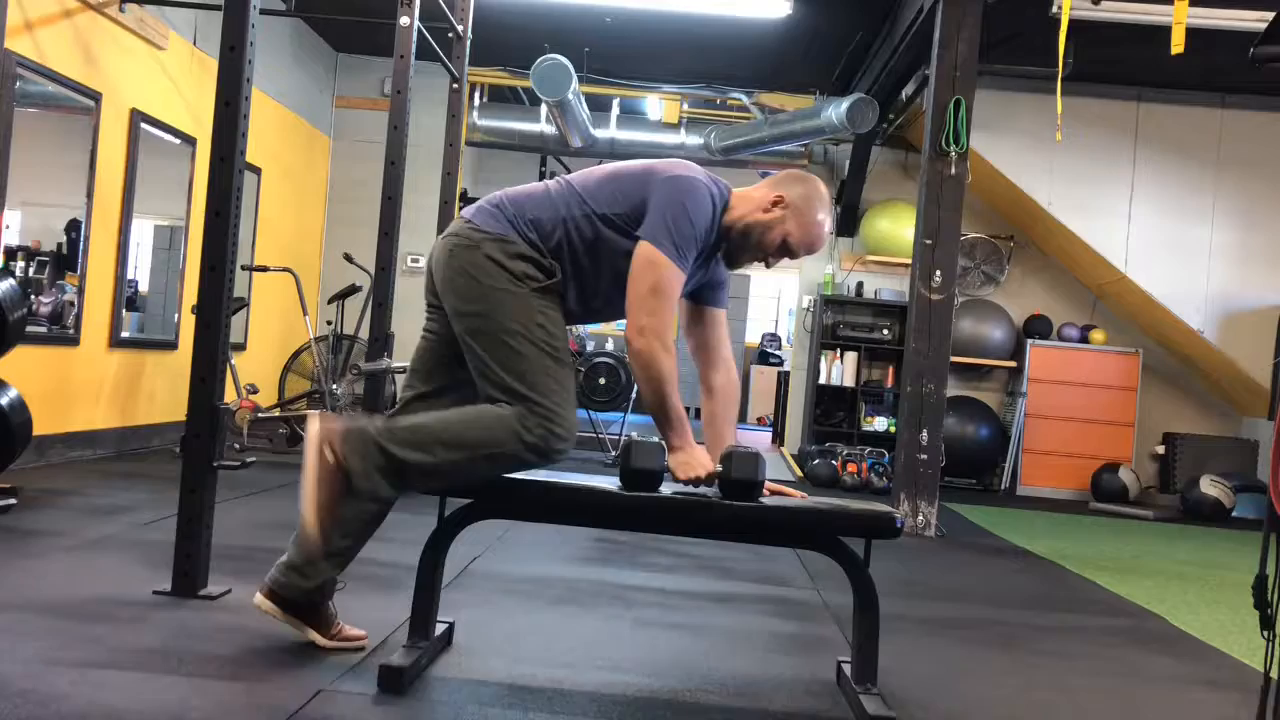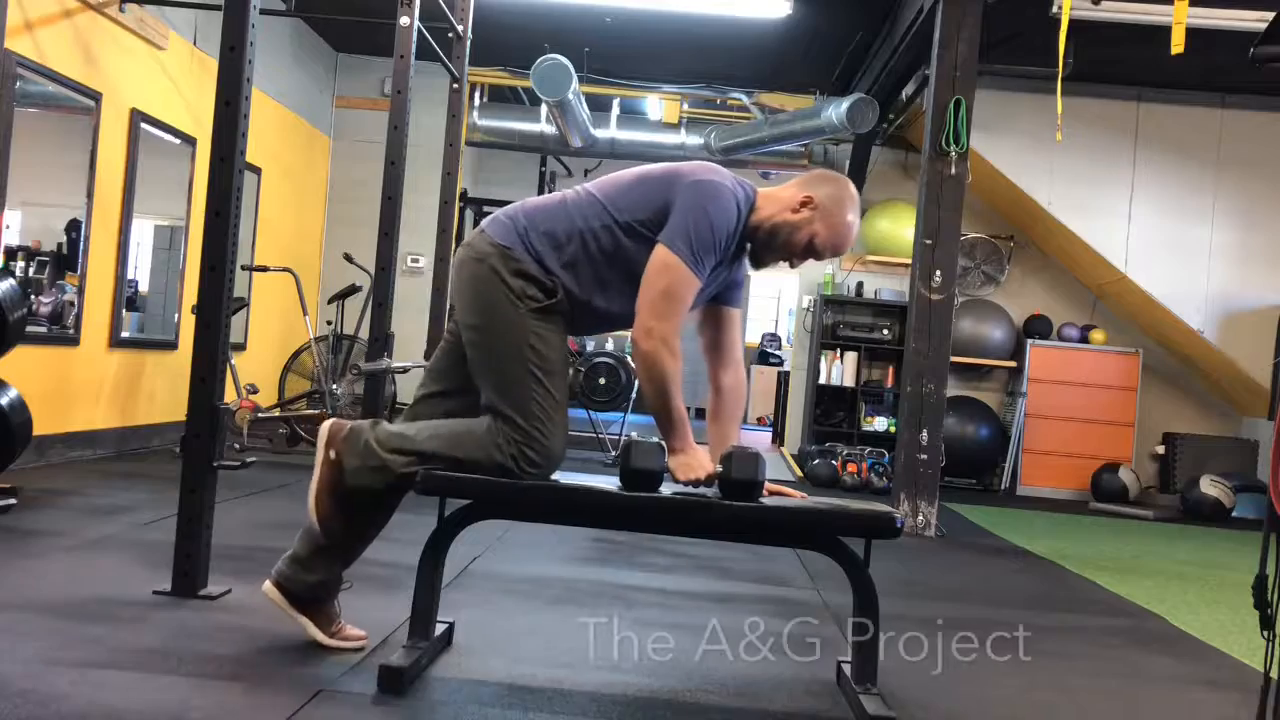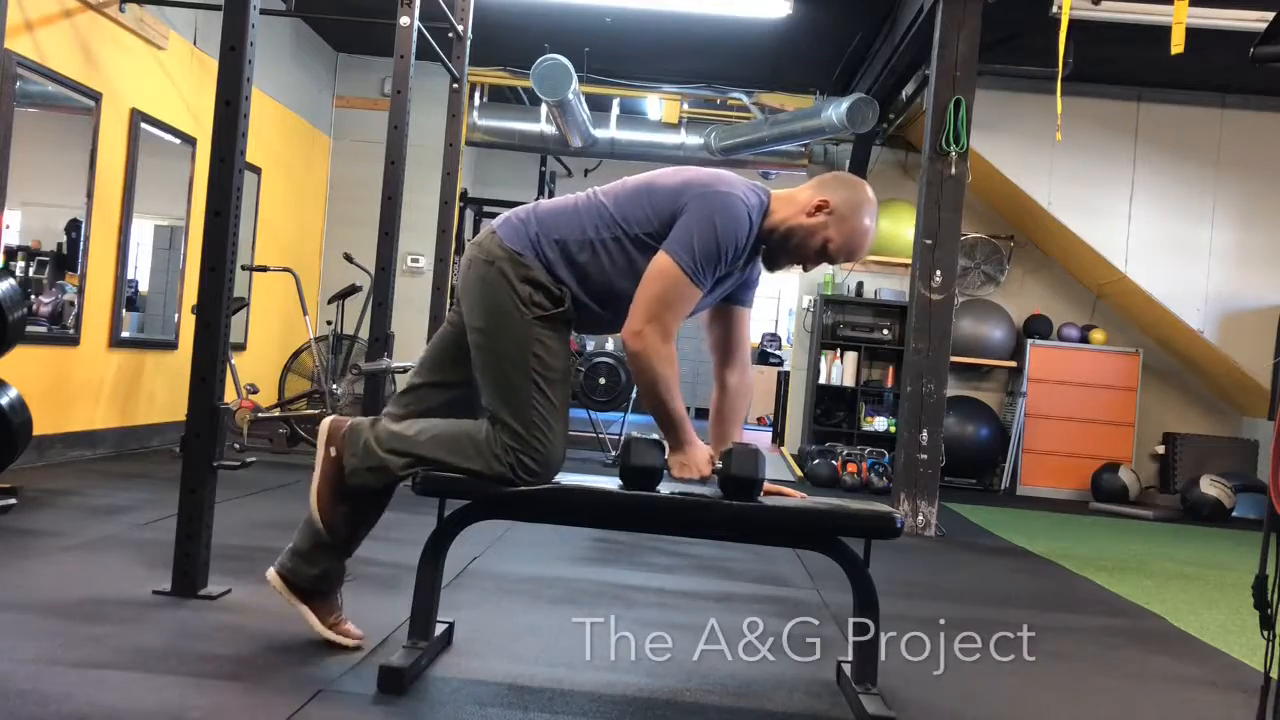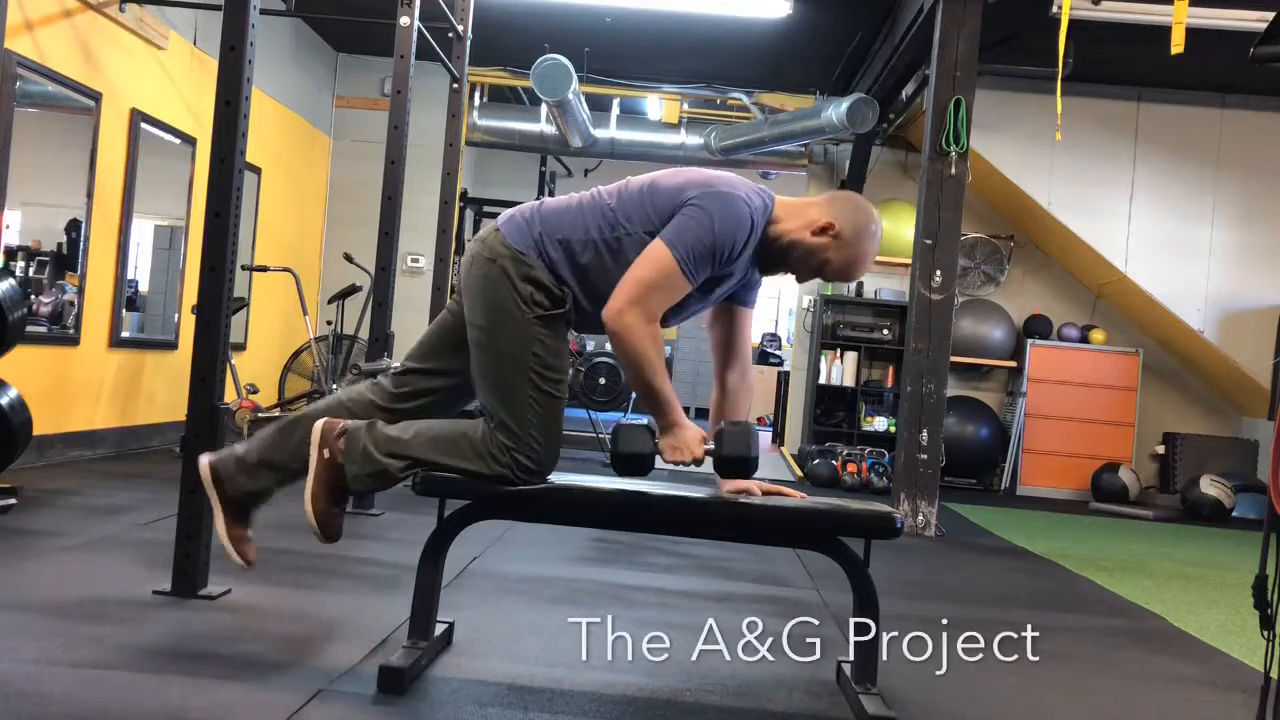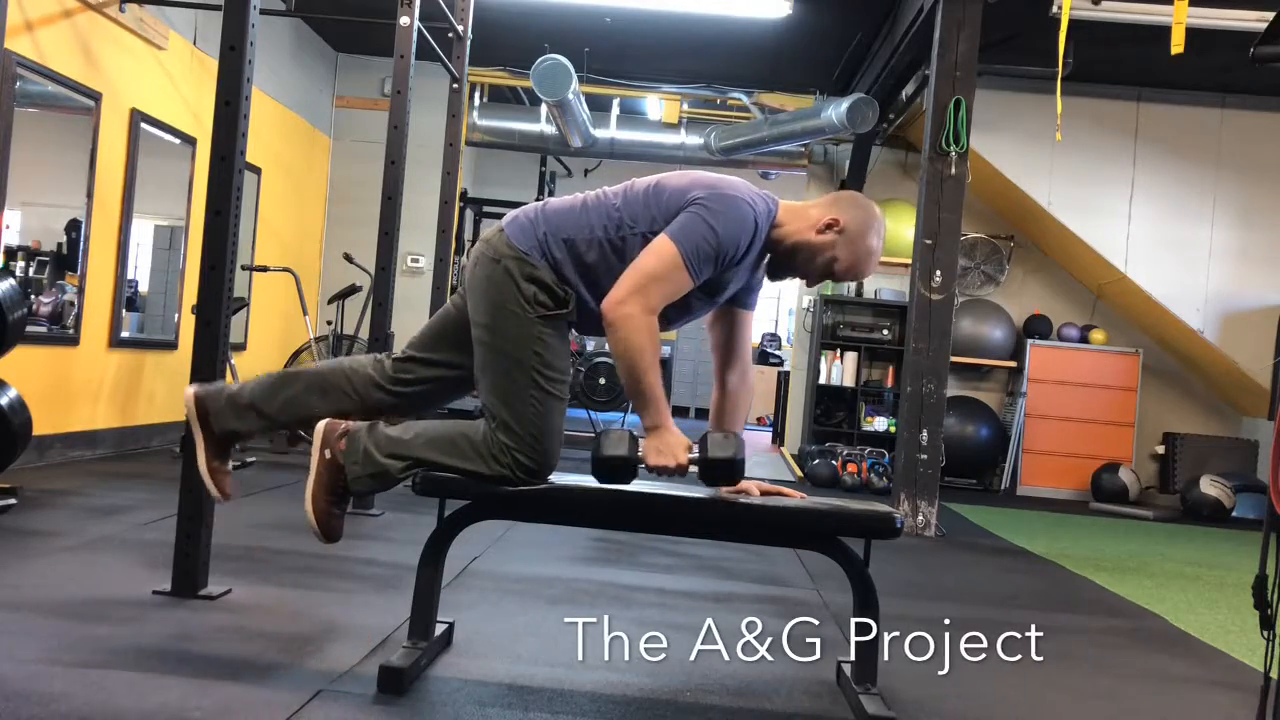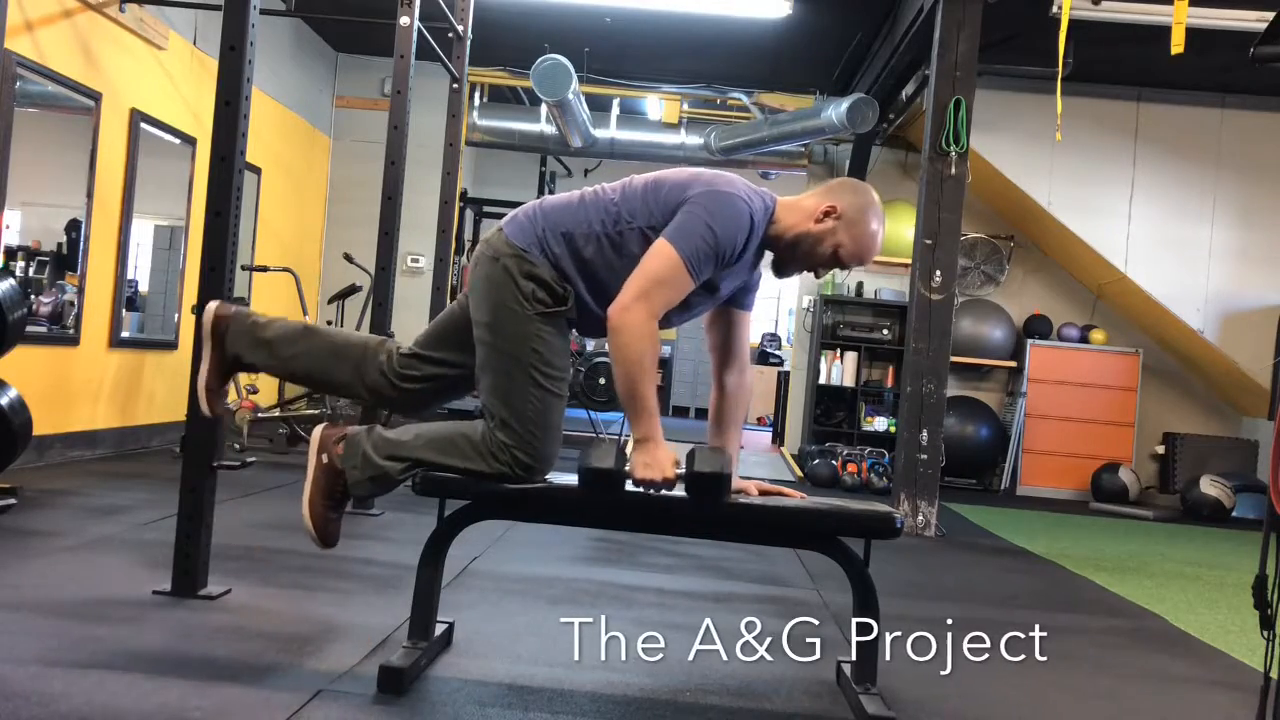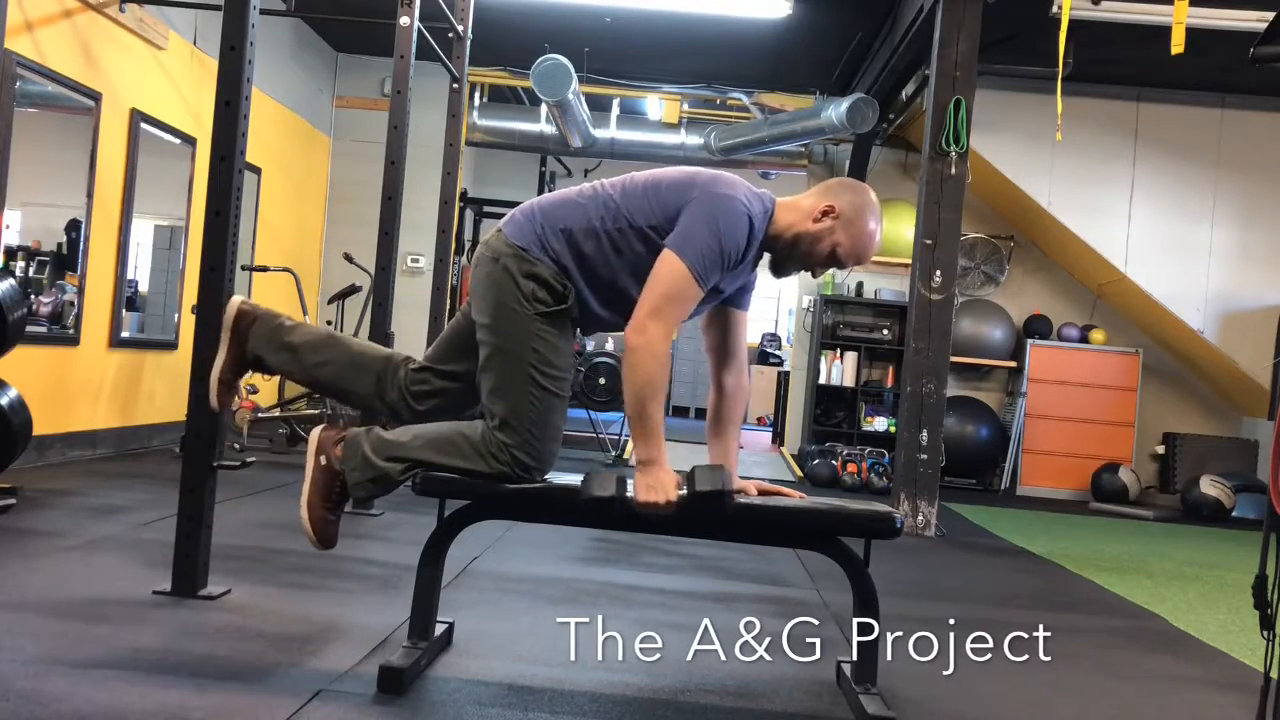
dt=0.3s
person 1, frame 1
left shoulder: (711, 248)
right shoulder: (692, 197)
left elbow: (717, 368)
right elbow: (646, 334)
left wrist: (720, 464)
right wrist: (681, 447)
left hip: (475, 261)
right hip: (494, 252)
left knee: (415, 432)
right knee: (543, 429)
left ankle: (296, 586)
right ankle: (351, 447)
person 1, frame 2
left shoulder: (733, 246)
right shoulder: (715, 201)
left elbow: (727, 367)
right elbow: (653, 336)
left wrist: (725, 466)
right wrist: (682, 448)
left hip: (498, 274)
right hip: (511, 269)
left knee: (424, 436)
right knee: (530, 449)
left ankle: (305, 582)
right ankle: (354, 447)
person 1, frame 3
left shoulder: (751, 244)
right shoulder: (728, 213)
left elbow: (732, 366)
right elbow: (643, 333)
right wrist: (683, 443)
left hip: (510, 273)
right hip: (518, 270)
left knee: (418, 419)
right knee: (528, 454)
left ankle: (310, 571)
right ankle: (355, 444)
person 1, frame 4
left shoulder: (750, 246)
right shoulder: (730, 215)
left elbow: (733, 367)
right elbow: (626, 313)
left wrist: (729, 468)
right wrist: (672, 424)
left hip: (509, 270)
right hip: (519, 270)
left knee: (404, 396)
right knee: (523, 455)
left ankle: (240, 475)
right ankle: (350, 450)
person 1, frame 5
left shoulder: (752, 253)
right shoulder: (734, 218)
left elbow: (734, 370)
right elbow: (627, 307)
right wrist: (659, 429)
left hip: (518, 274)
right hip: (526, 269)
left knee: (398, 383)
right knee: (526, 454)
left ankle: (223, 406)
right ankle: (352, 451)
person 1, frame 6
left shoulder: (750, 249)
right shoulder: (730, 213)
left elbow: (732, 368)
right elbow: (629, 314)
left wrist: (727, 467)
right wrist: (648, 440)
left hip: (523, 274)
right hip: (528, 267)
left knee: (401, 377)
right knee: (523, 453)
left ankle: (237, 333)
right ankle: (350, 456)
person 1, frame 7
left shoulder: (748, 247)
right shoulder: (728, 214)
left elbow: (729, 368)
right elbow: (647, 333)
left wrist: (726, 470)
right wrist: (652, 464)
left hip: (528, 277)
right hip: (528, 267)
left knee: (416, 395)
right knee: (522, 451)
left ankle: (257, 334)
right ankle: (347, 458)
